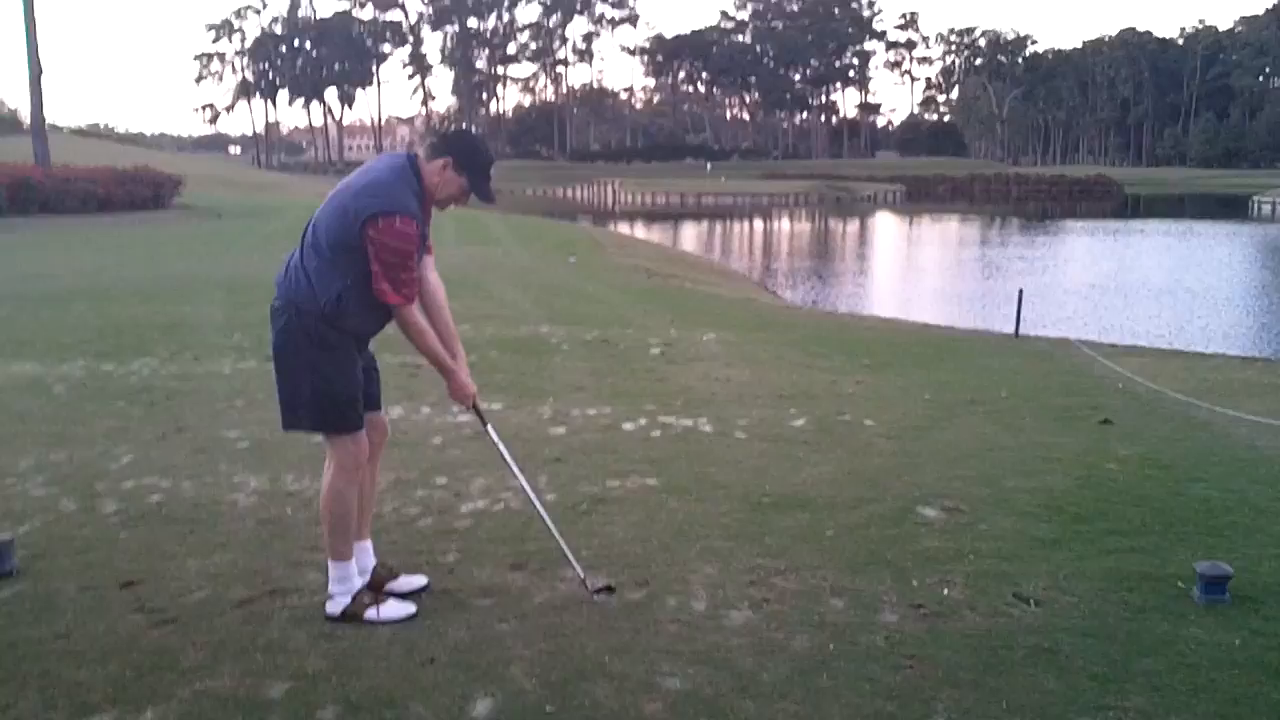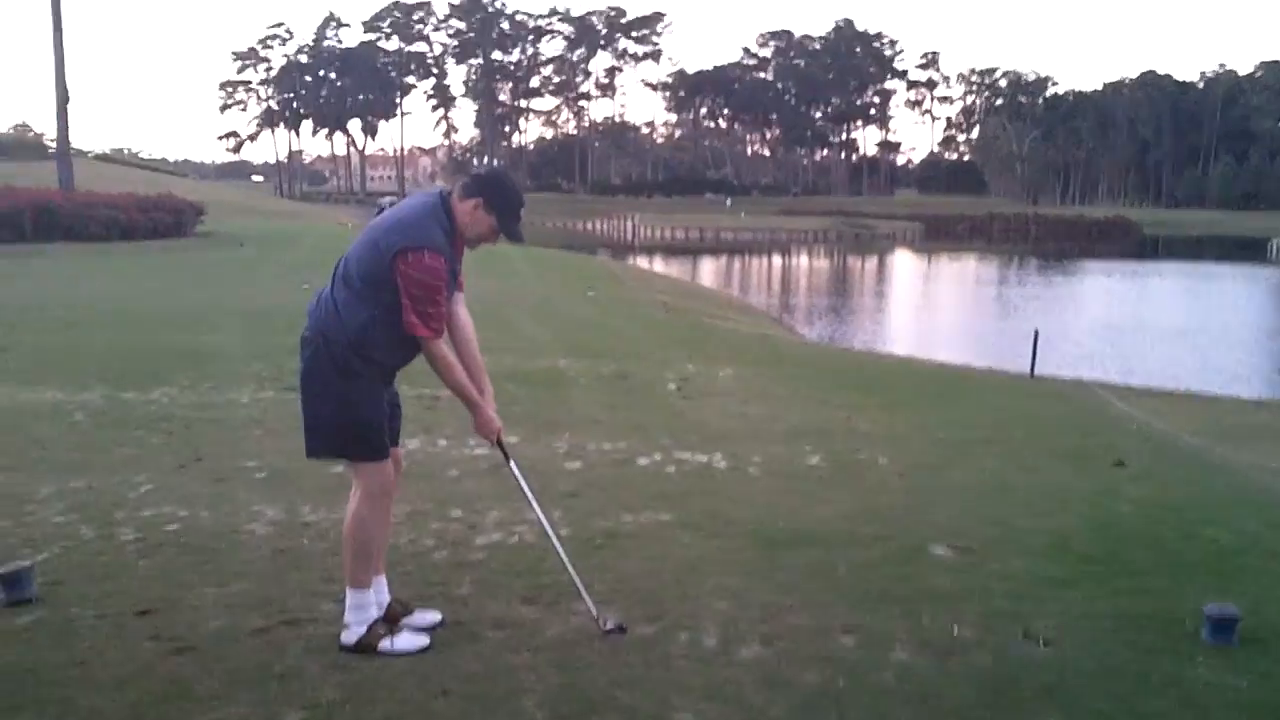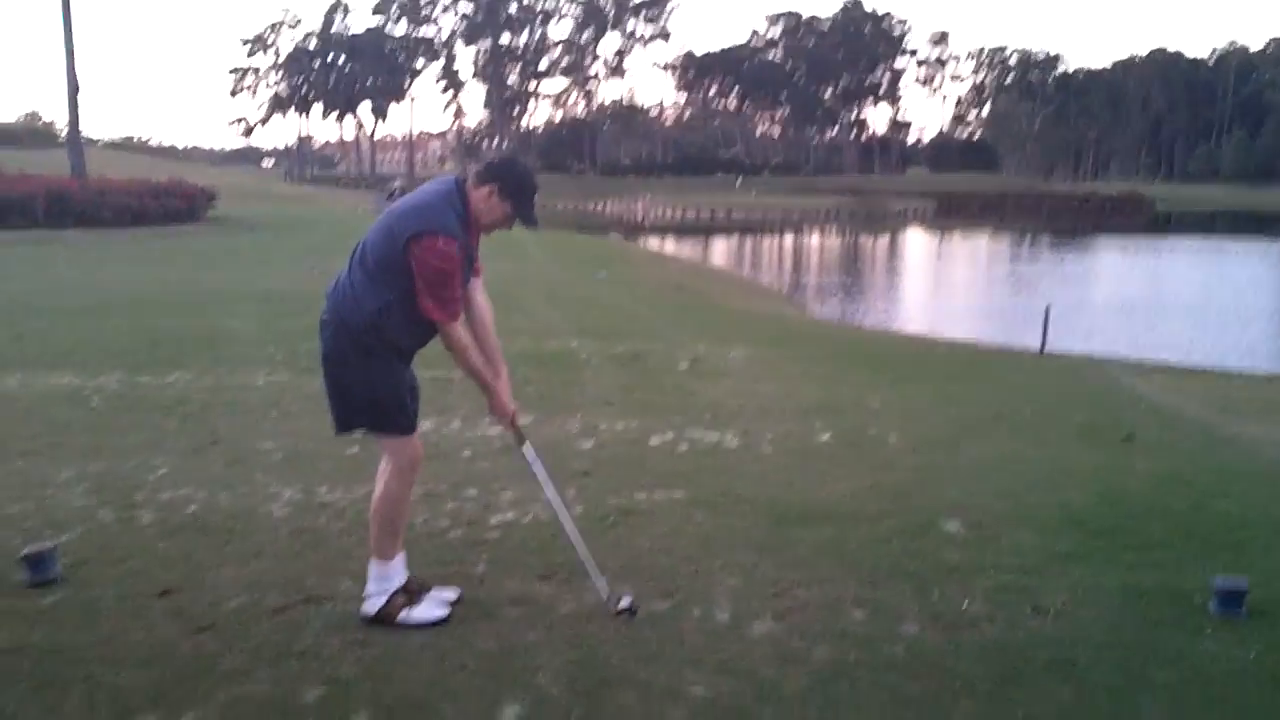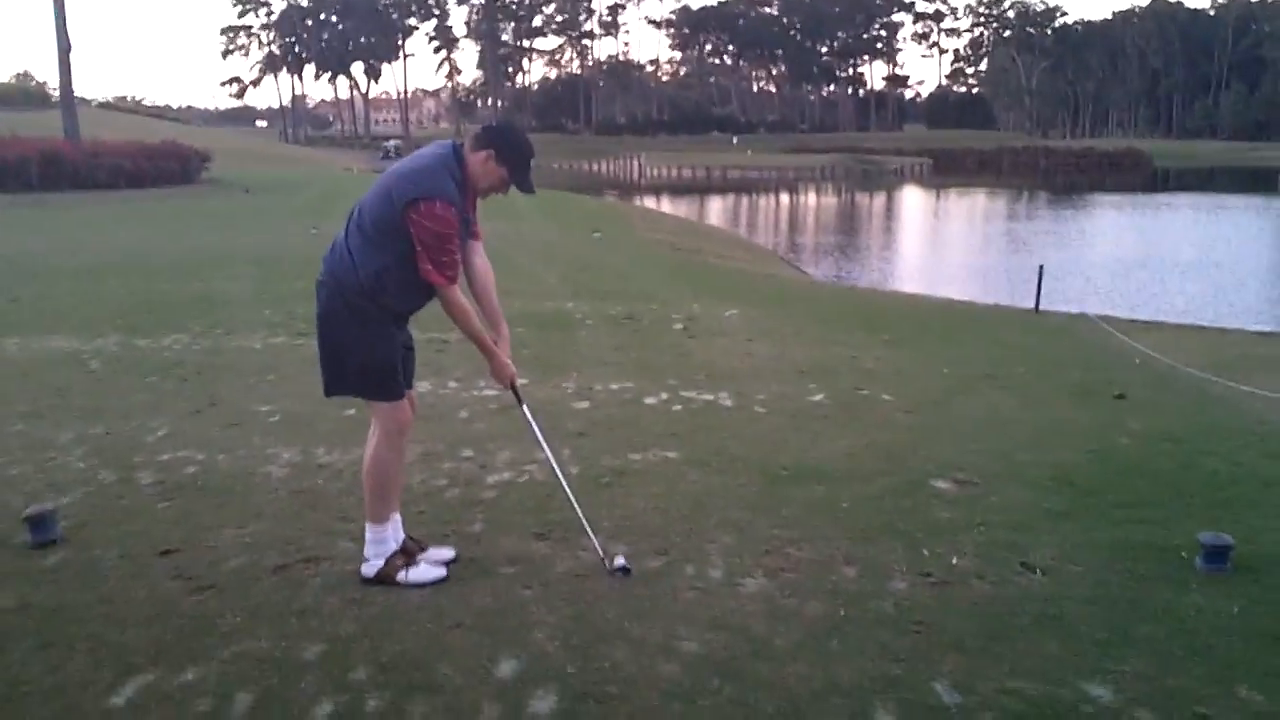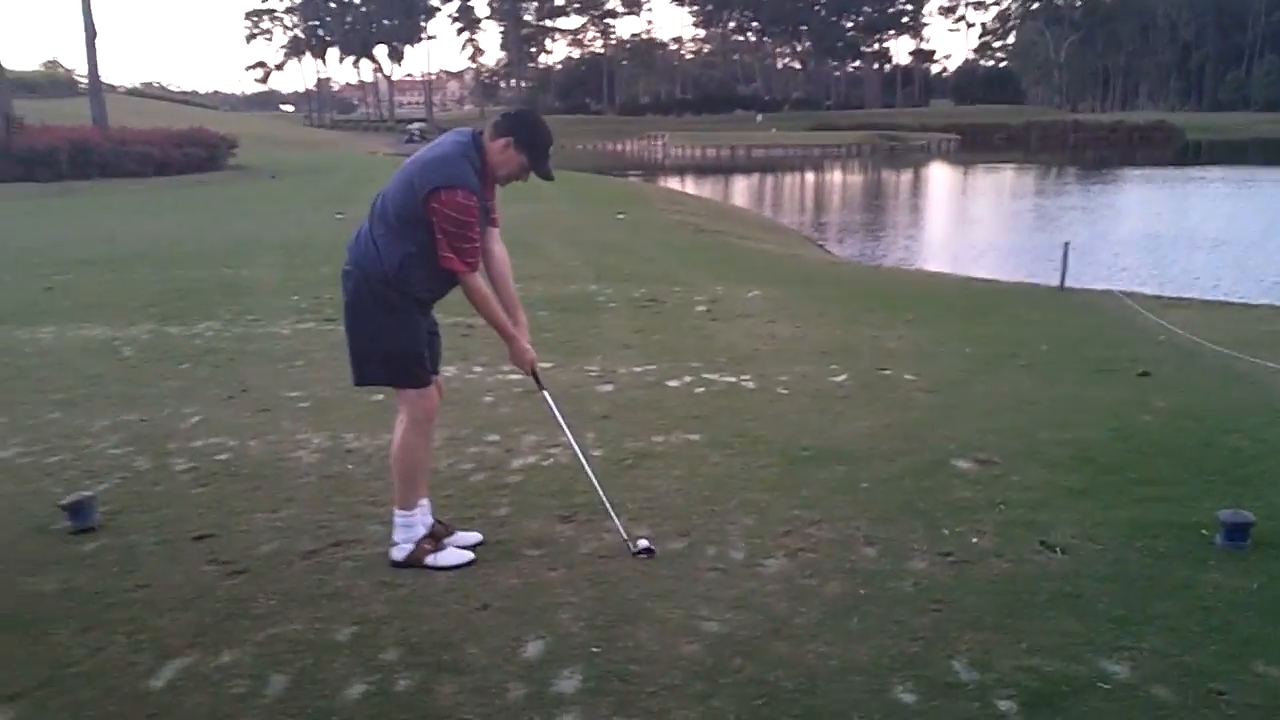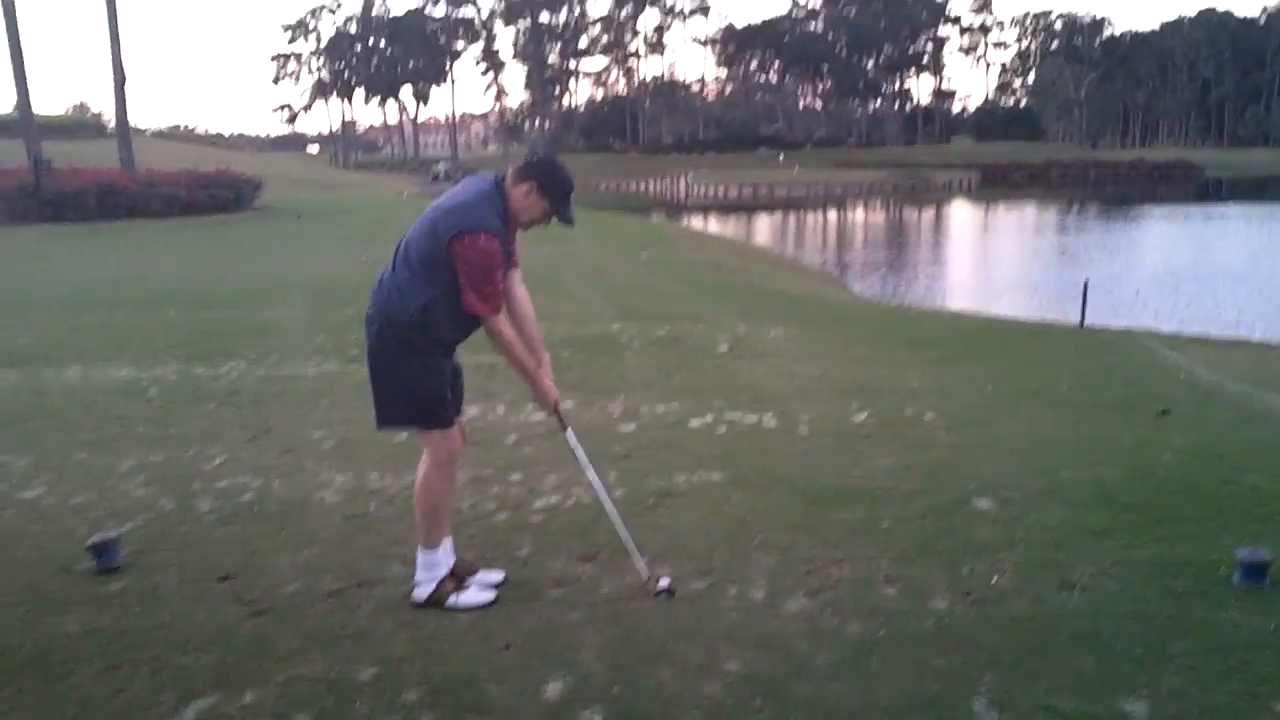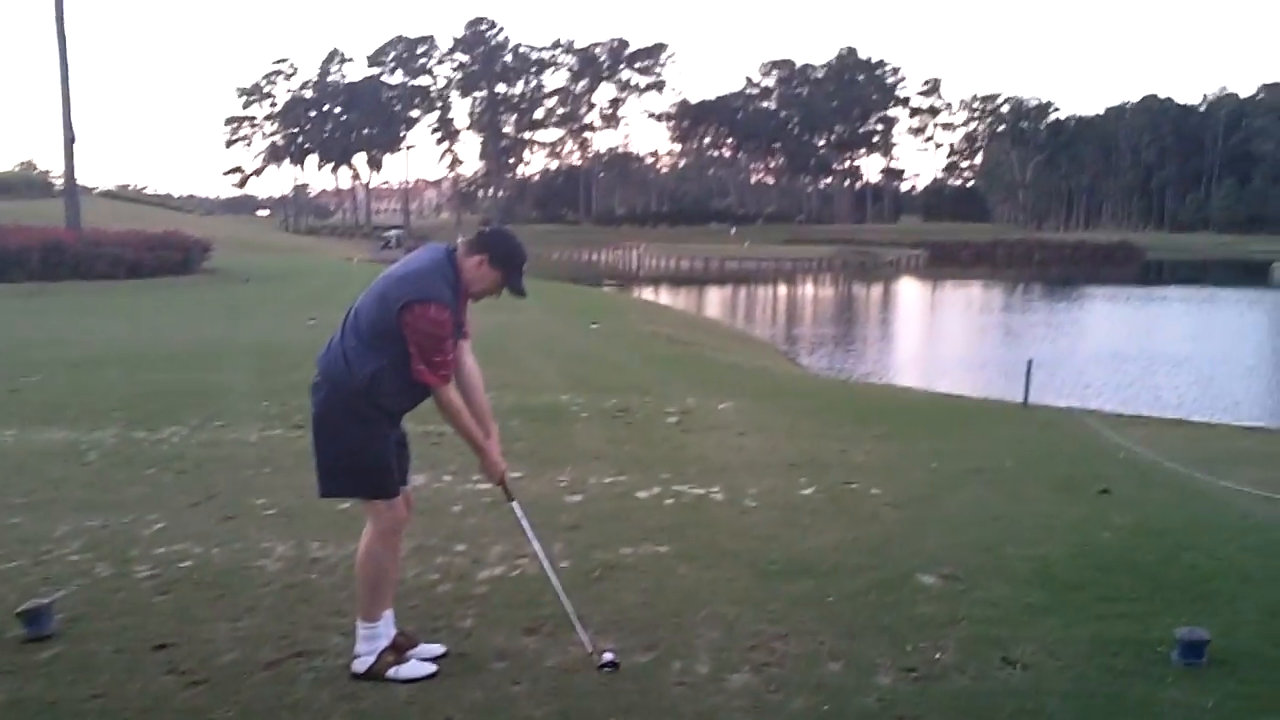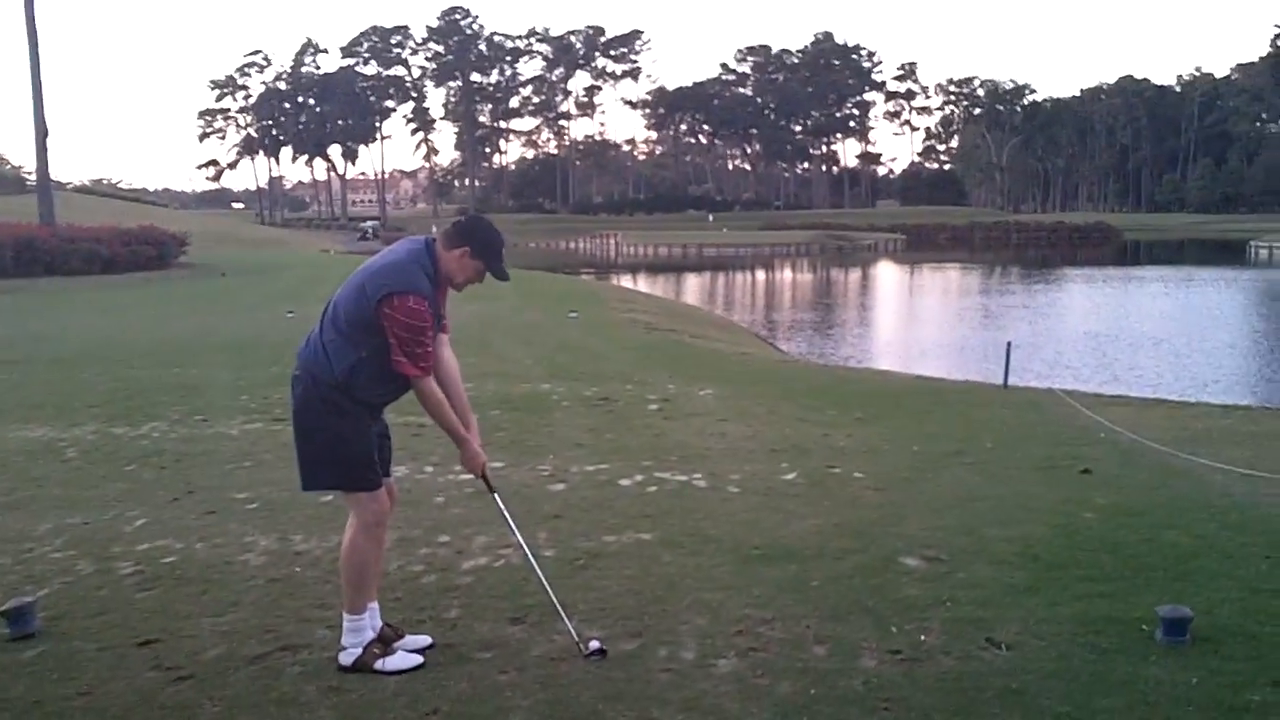
dt=0.2s
person 1, frame 1
left shoulder: (405, 178)
right shoulder: (393, 208)
left elbow: (425, 271)
right elbow: (404, 309)
left wrist: (457, 352)
right wrist: (452, 374)
left hip: (337, 323)
right hip: (313, 328)
left knee: (372, 435)
right knee: (348, 452)
left ankle: (364, 567)
right ankle: (343, 593)
person 1, frame 2
left shoulder: (440, 221)
right shoulder: (423, 244)
left elbow: (455, 308)
right elbow: (432, 343)
left wrist: (485, 388)
right wrist: (477, 408)
left hip: (363, 355)
right hip: (340, 358)
left knee: (384, 476)
right knee: (374, 480)
left ankle: (377, 600)
right ankle: (360, 622)
person 1, frame 3
left shoulder: (458, 206)
right shoulder: (437, 230)
left elbow: (474, 293)
right elbow: (448, 327)
left wrist: (500, 372)
right wrist: (492, 391)
left hip: (381, 336)
right hip: (360, 339)
left knee: (404, 451)
right knee: (403, 454)
left ankle: (395, 576)
right ankle: (380, 593)
person 1, frame 4
left shoulder: (455, 170)
right shoulder: (435, 195)
left elbow: (475, 256)
right elbow: (447, 291)
left wrist: (502, 335)
right wrist: (492, 355)
left hip: (378, 299)
right hip: (355, 302)
left knee: (400, 412)
right knee: (391, 418)
left ankle: (392, 537)
right ankle: (379, 555)
person 1, frame 5
left shoulder: (472, 153)
right shoulder: (455, 184)
left elbow: (492, 243)
right elbow: (468, 277)
left wrist: (520, 320)
right wrist: (513, 340)
left hip: (403, 287)
right hip: (380, 291)
left knee: (428, 399)
right knee: (419, 405)
left ankle: (421, 520)
right ankle: (407, 539)
person 1, frame 6
left shoulder: (494, 199)
right shoulder: (478, 228)
left elbow: (513, 285)
right elbow: (493, 319)
left wrist: (543, 360)
right wrist: (536, 380)
left hip: (425, 330)
right hip: (404, 334)
left knee: (451, 439)
right knee: (442, 445)
left ankle: (443, 560)
right ankle: (429, 578)
person 1, frame 7
left shoulder: (446, 268)
right shoulder: (430, 298)
left elbow: (463, 356)
right elbow: (442, 389)
left wrist: (491, 430)
right wrist: (484, 451)
left hip: (372, 399)
right hip: (350, 403)
left knee: (397, 508)
right knee: (386, 516)
left ankle: (384, 631)
right ankle: (370, 651)
person 1, frame 8
left shoulder: (423, 258)
right shoulder: (409, 290)
left elbow: (441, 350)
right elbow: (421, 381)
left wrist: (471, 424)
right wrist: (464, 443)
left hip: (352, 391)
right hip: (330, 396)
left knee: (382, 500)
right knee: (370, 509)
left ankle: (370, 623)
right ankle: (356, 643)
